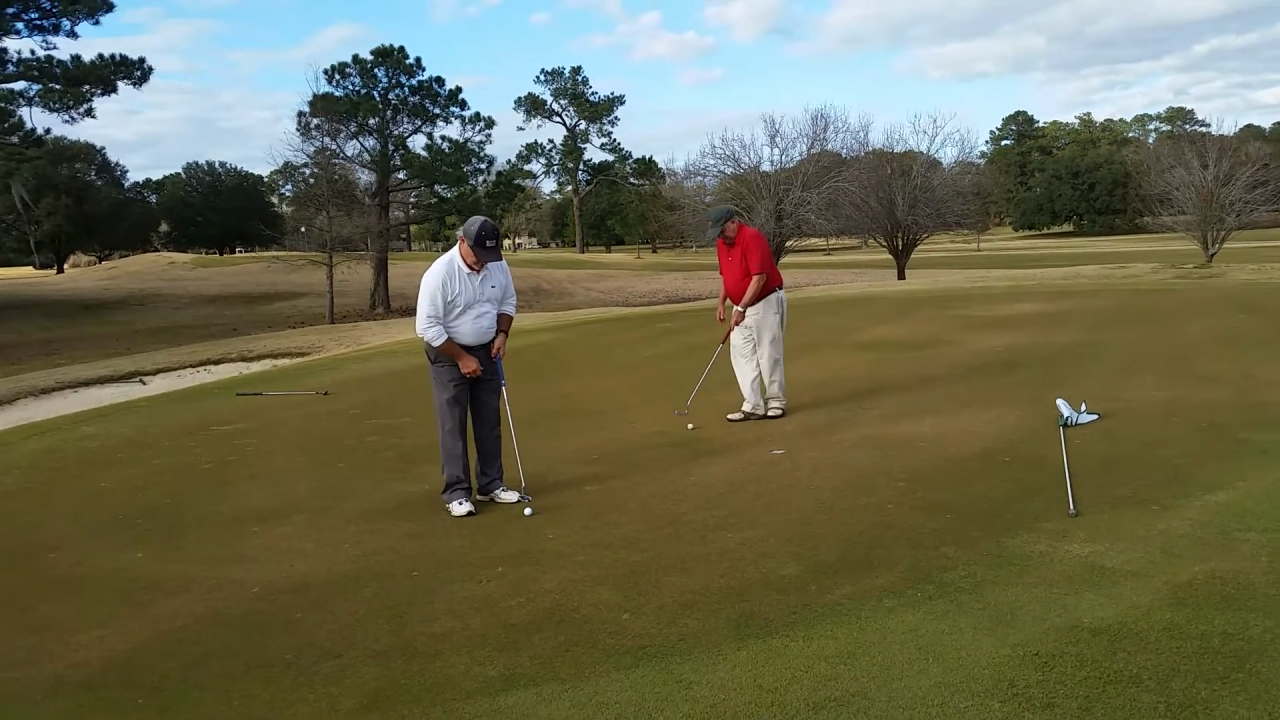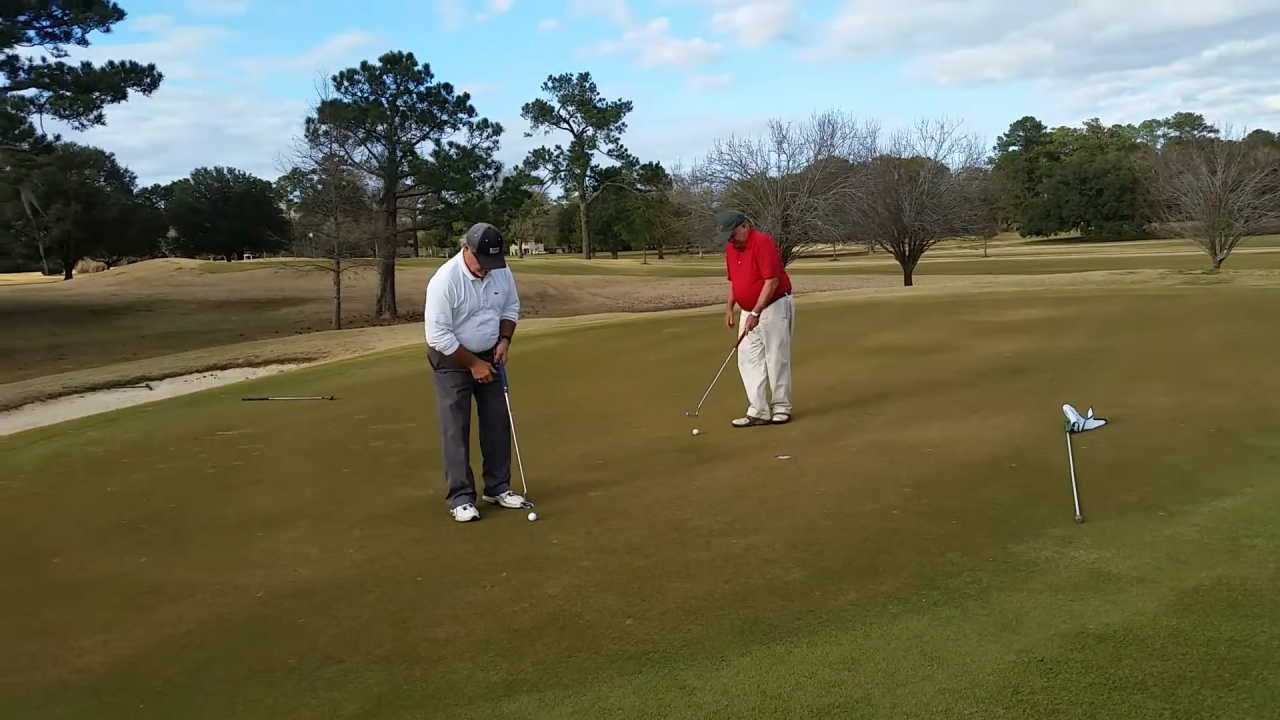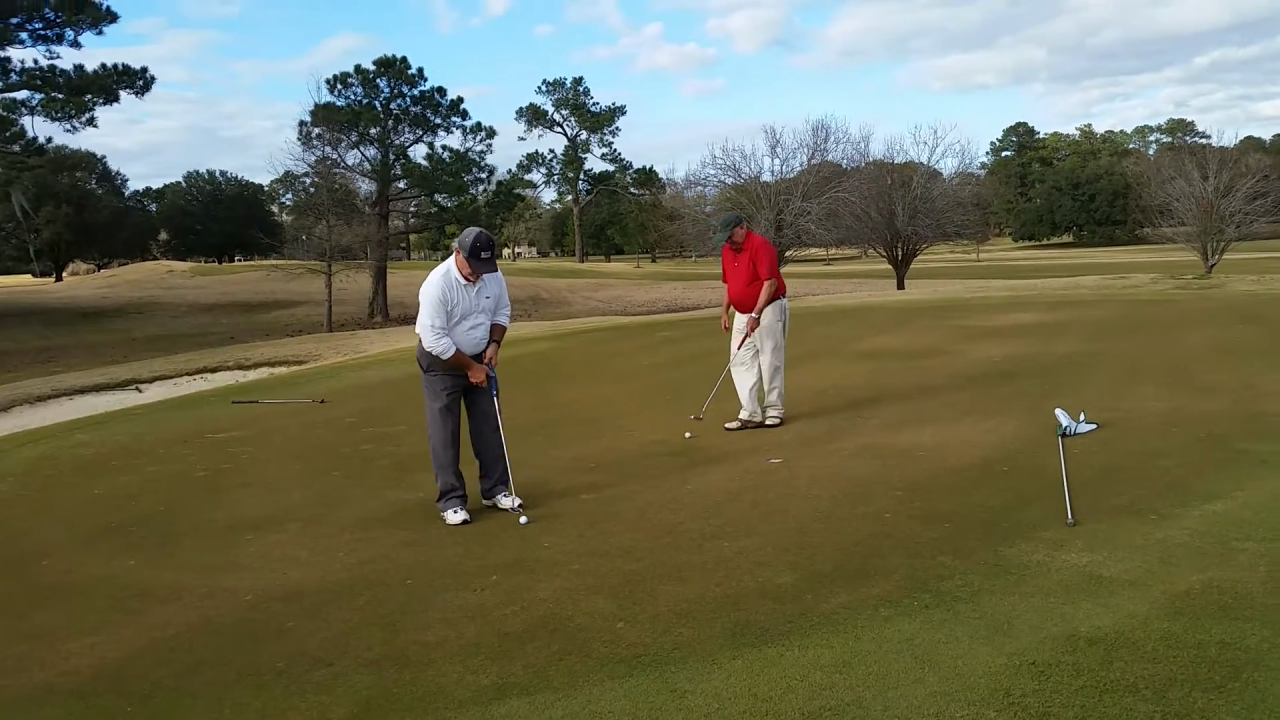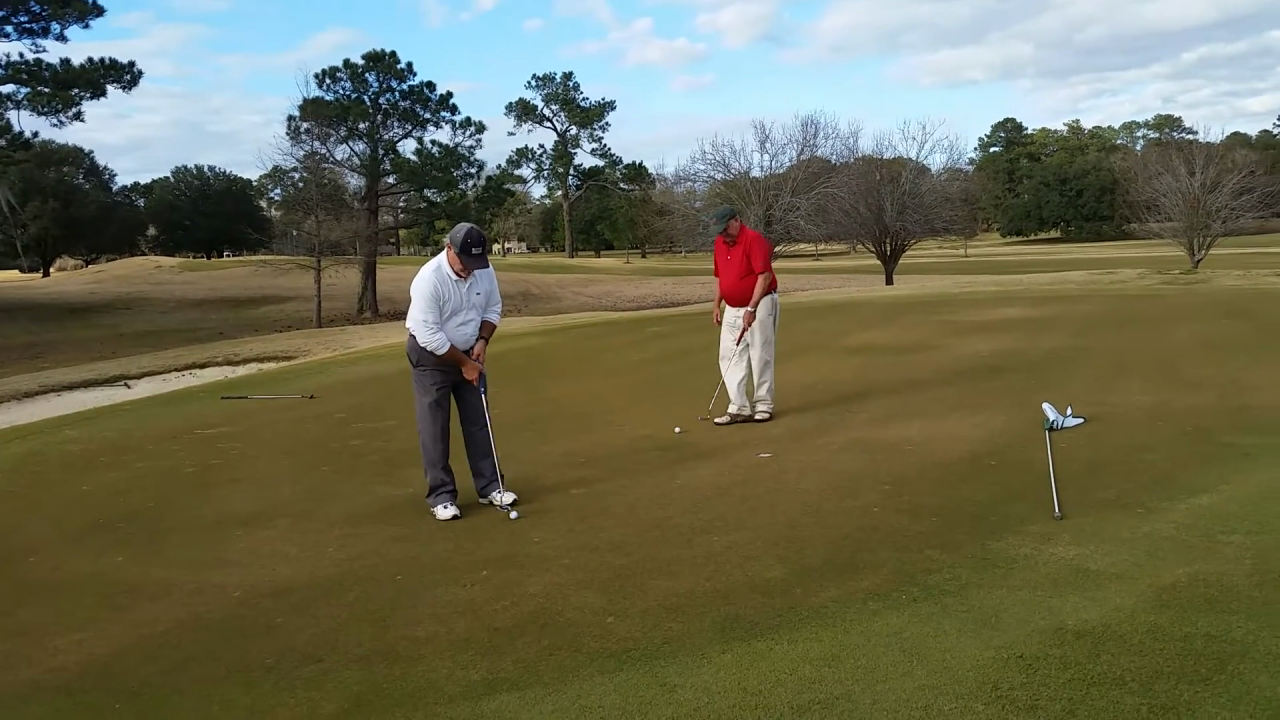
dt=0.1s
person 1, frame 1
left shoulder: (498, 265)
right shoulder: (440, 273)
left elbow: (508, 302)
right elbow: (427, 328)
left wrist: (502, 334)
right wrist: (461, 358)
left hip: (485, 353)
right hip: (449, 355)
left knee: (490, 421)
right knee: (453, 424)
left ankle: (490, 484)
right ankle: (456, 492)
person 1, frame 2
left shoulder: (501, 272)
right shoulder: (445, 280)
left elbow: (511, 308)
right elbow: (438, 335)
left wrist: (504, 340)
right wrist: (473, 364)
left hip: (489, 358)
right hip: (453, 360)
left knee: (497, 423)
right knee: (455, 430)
left ankle: (497, 486)
right ankle: (460, 497)
person 1, frame 3
left shoulder: (493, 275)
right shoulder: (438, 284)
left elbow: (501, 312)
right elbow: (434, 341)
left wrist: (494, 344)
right wrist: (469, 367)
left hip: (479, 359)
right hip: (442, 361)
left knee: (489, 425)
right knee: (445, 433)
left ankle: (495, 489)
right ankle: (452, 500)
person 1, frame 4
left shoulder: (485, 271)
right shoulder: (429, 279)
left elbow: (492, 309)
right elbow: (428, 336)
left wrist: (482, 341)
right wrist: (463, 363)
left hip: (469, 355)
right hip: (431, 356)
left knee: (478, 421)
right knee: (435, 428)
left ankle: (489, 486)
right ankle: (441, 496)
person 2, frame 1
left shoulder: (753, 238)
right shoulder: (722, 243)
left elbow: (759, 278)
left wrist: (741, 309)
right wrist: (721, 303)
left hip: (766, 303)
right hip: (741, 307)
left knee: (769, 354)
right knee: (741, 355)
left ankle: (776, 401)
right ankle: (753, 405)
person 2, frame 2
left shoulder: (763, 243)
right shoulder: (731, 247)
left elbow: (772, 281)
left wrist: (755, 313)
right wrist: (729, 308)
left hip: (774, 308)
right hip: (749, 311)
left knee: (776, 359)
right knee: (748, 360)
left ankle: (781, 407)
right ankle: (759, 411)
person 2, frame 3
left shoulder: (761, 245)
right shoulder: (727, 249)
left elbow: (770, 283)
left wrist: (755, 315)
right wrist: (725, 311)
left hip: (768, 311)
right hip: (742, 314)
left knee: (770, 362)
right knee: (741, 363)
left ankle: (774, 410)
right ankle: (750, 414)
person 2, frame 4
left shoulder: (754, 239)
right shoulder: (719, 243)
left elbow: (764, 276)
left wrist: (751, 309)
right wrist: (717, 305)
left hip: (759, 306)
right hip: (733, 309)
left knee: (760, 357)
right knee: (729, 357)
left ankle: (763, 405)
right ankle: (739, 408)
